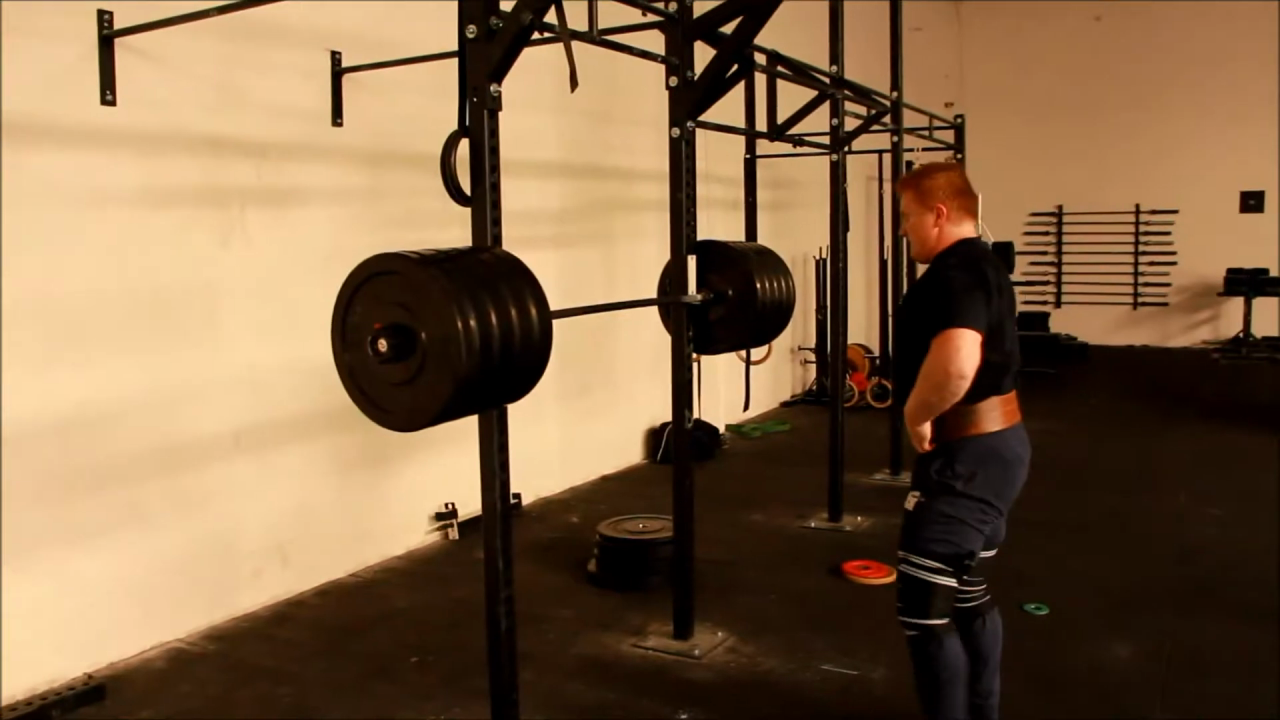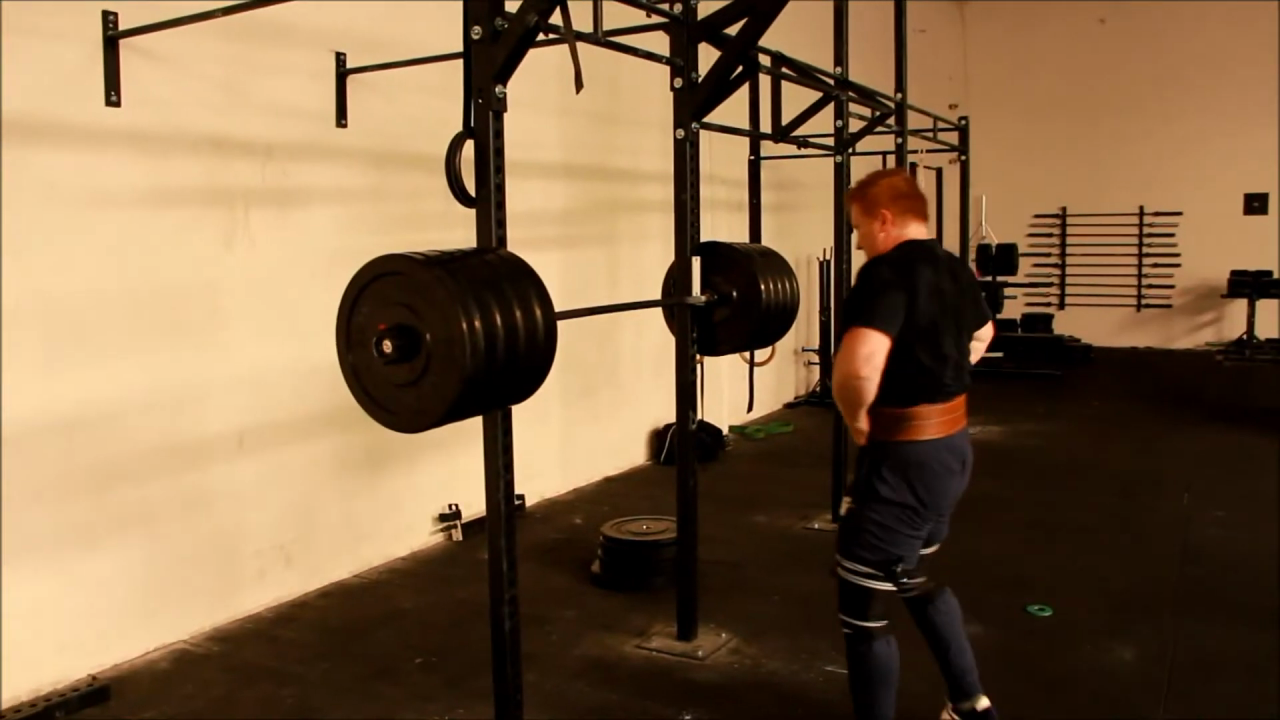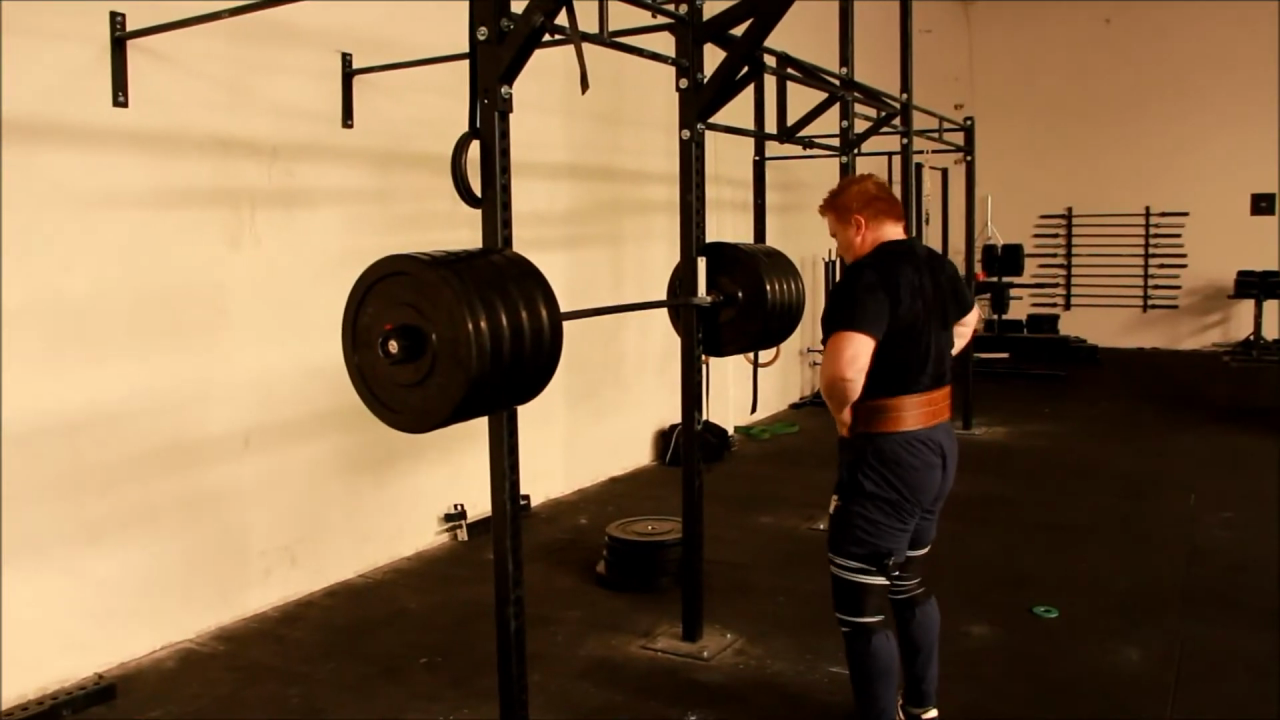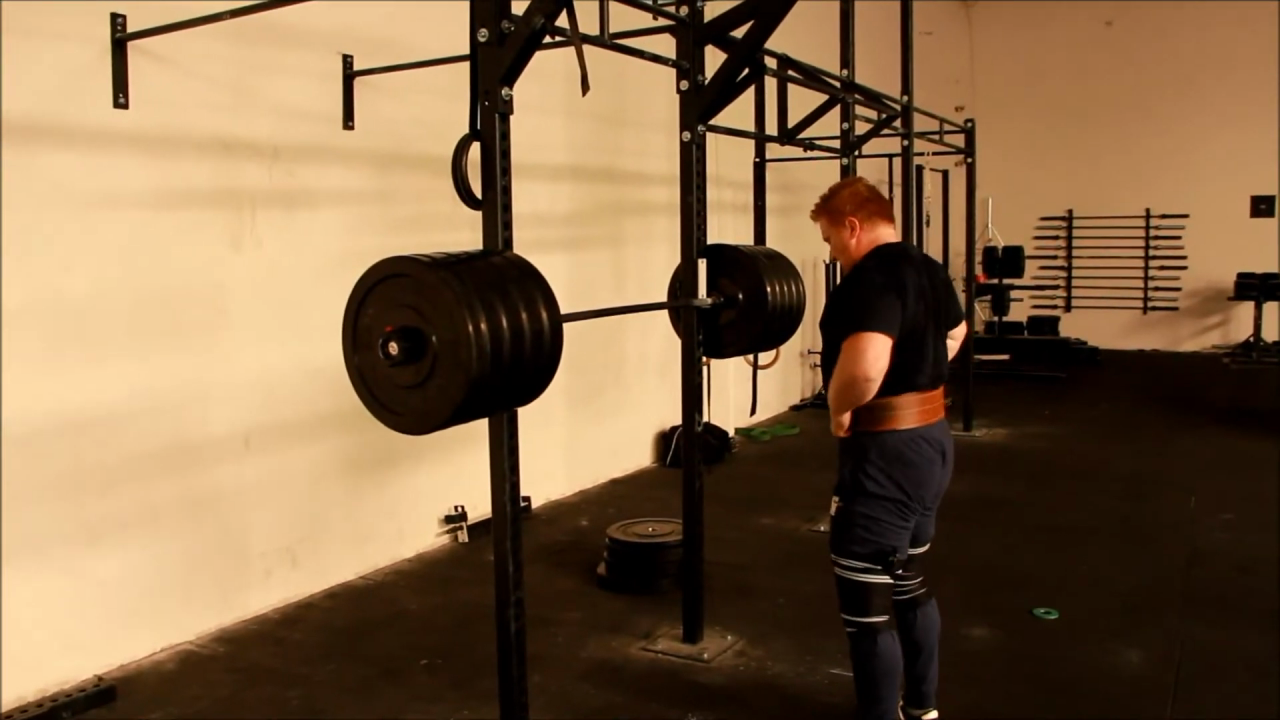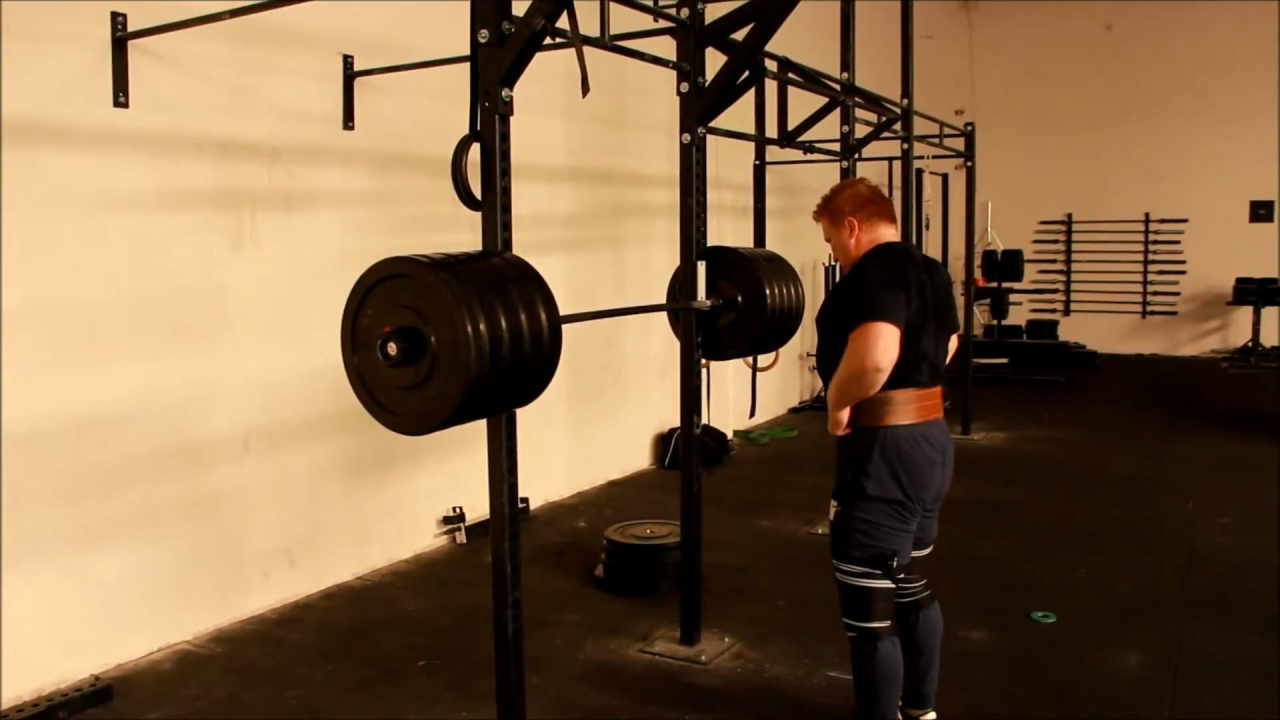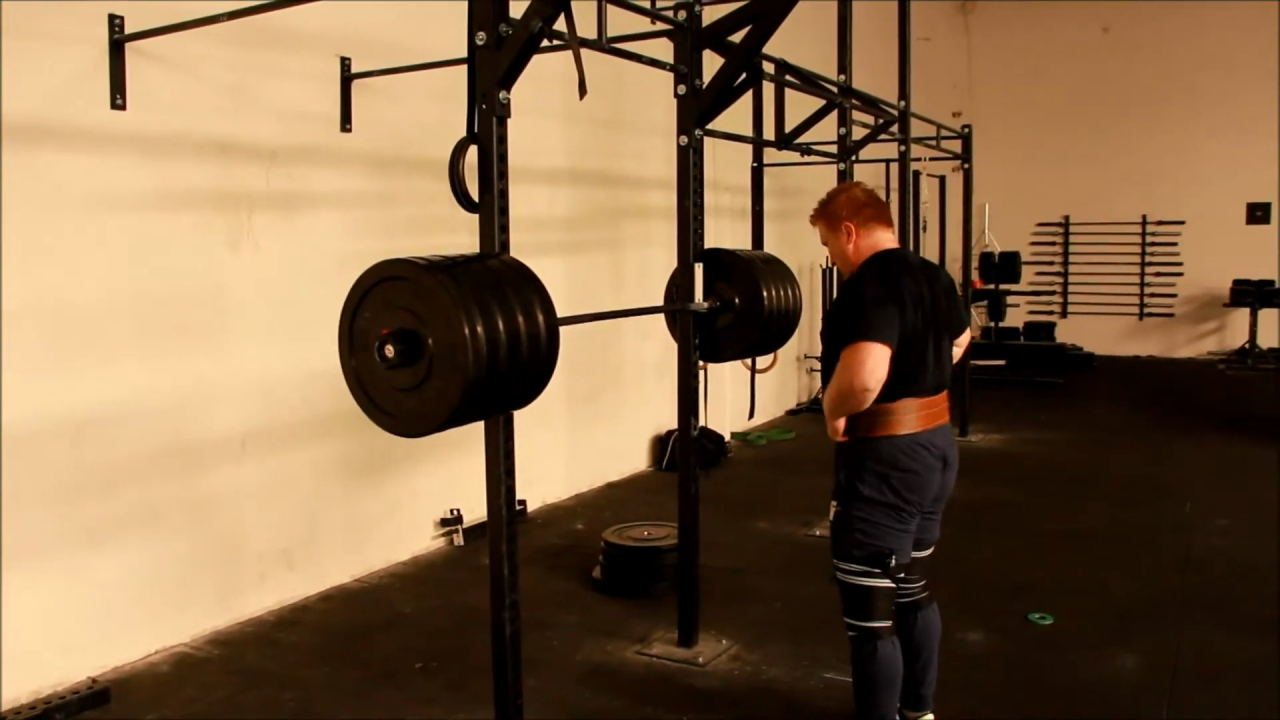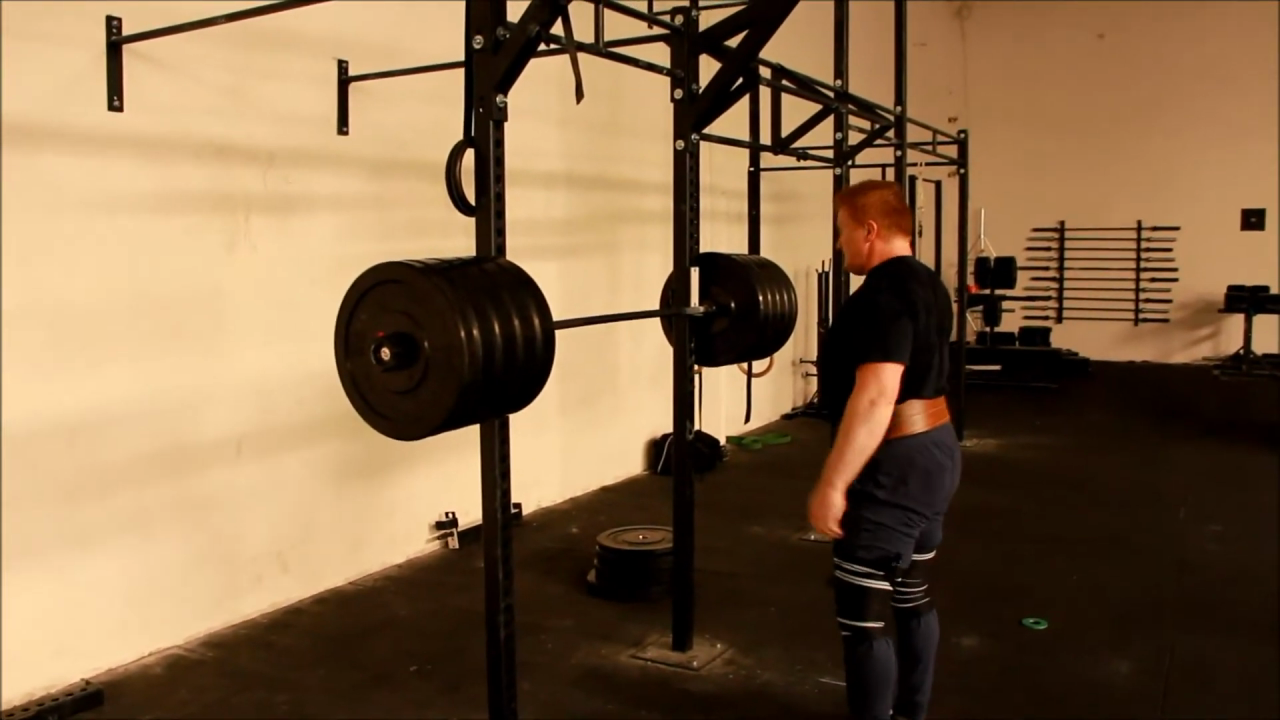
dt=0.5s
person 1, frame 1
left shoulder: (951, 273)
right shoulder: (985, 265)
left elbow: (955, 363)
left wrist: (916, 416)
left hip: (966, 457)
right hip: (996, 445)
left knee: (923, 607)
right knee: (968, 591)
person 1, frame 2
left shoulder: (887, 274)
right shoulder: (955, 270)
left elbow: (858, 366)
right elbow: (980, 333)
left wrist: (855, 416)
left hip: (901, 458)
right hip: (949, 447)
left knee: (861, 607)
right knee: (913, 575)
person 1, frame 3
left shoulder: (868, 276)
right shoulder: (936, 266)
left elbow: (843, 368)
right elbow: (966, 321)
left wrist: (840, 409)
left hip: (887, 454)
right hip: (935, 444)
left knee: (860, 604)
right knee: (906, 580)
person 1, frame 4
left shoulder: (872, 277)
right shoulder: (927, 269)
left elbow: (864, 367)
right elbow: (955, 332)
left wrist: (838, 408)
left hip: (885, 456)
right hip: (931, 443)
left knee: (865, 604)
right knee: (909, 583)
person 1, frame 5
left shoulder: (873, 274)
right shoulder: (930, 270)
left elbow: (873, 356)
left wrist: (838, 402)
left hip: (885, 453)
right hip: (930, 442)
left knee: (869, 610)
right knee: (912, 586)
person 1, frame 6
left shoulder: (870, 286)
right shoulder: (933, 276)
left elbow: (863, 376)
right elbow: (959, 338)
left wrist: (833, 410)
left hip: (885, 460)
right hip: (935, 448)
left knee: (868, 609)
right knee: (911, 586)
person 1, frame 7
left shoulder: (883, 294)
right shoulder: (927, 285)
left elbow: (874, 397)
left wrist: (831, 484)
left hip: (895, 464)
right hip: (934, 449)
left knee: (862, 612)
right knee: (911, 593)
